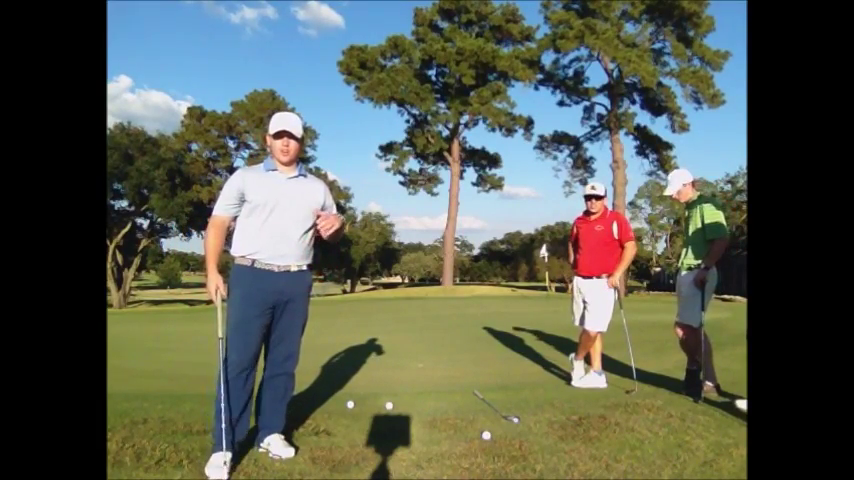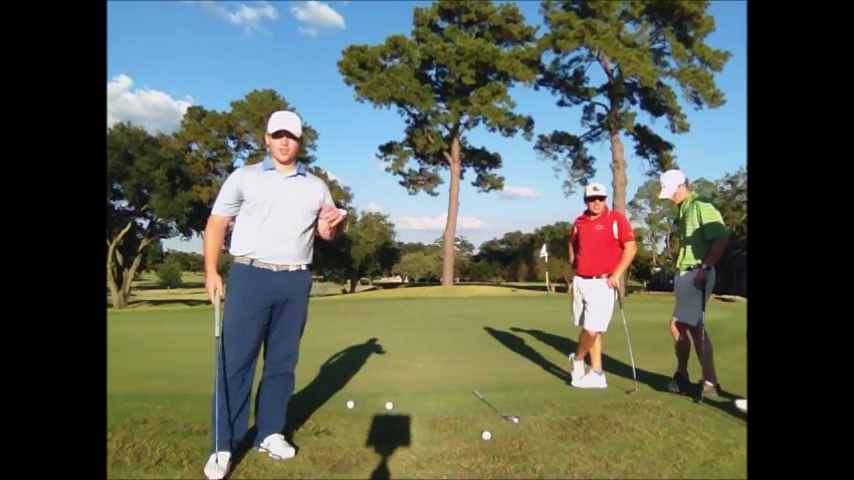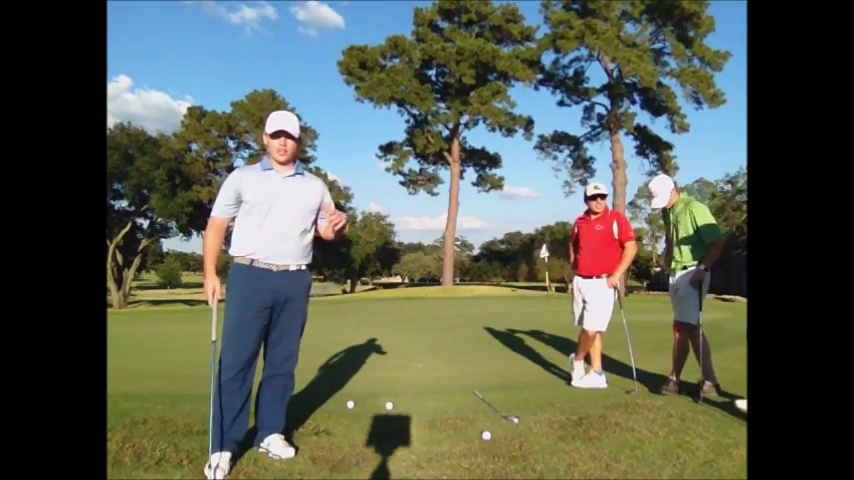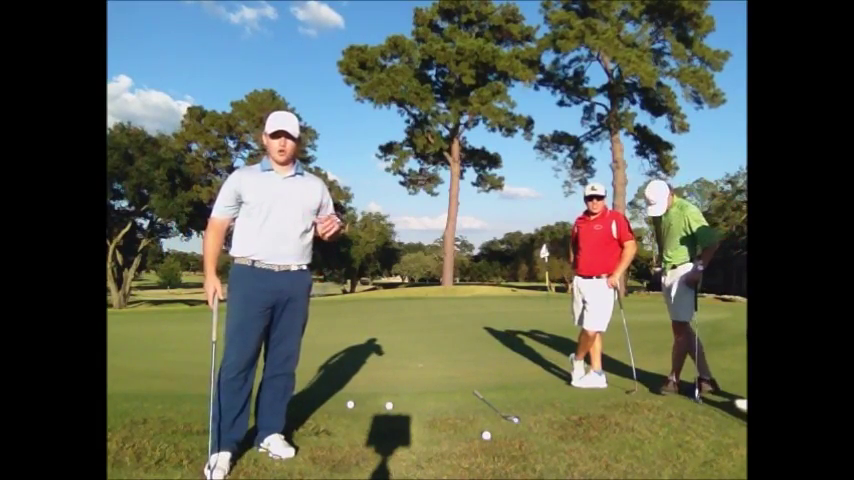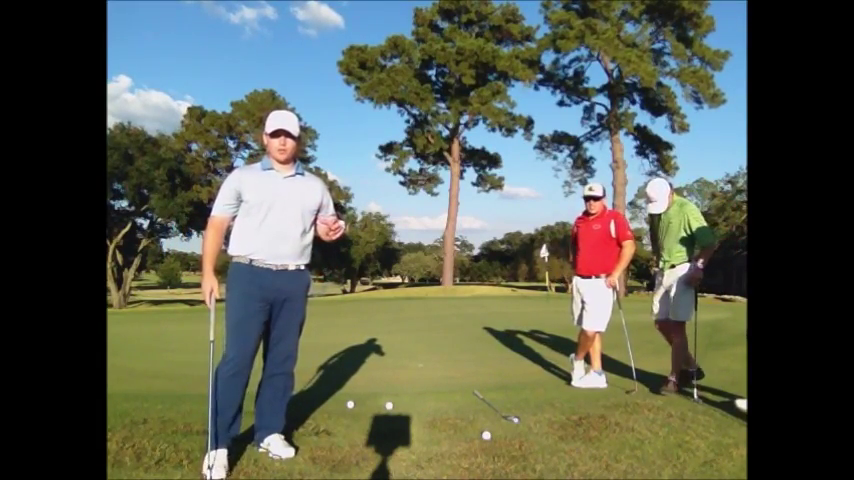
dt=0.3s
person 1, frame 1
left shoulder: (317, 187)
right shoulder: (245, 178)
left elbow: (330, 232)
right elbow: (218, 224)
left wrist: (336, 224)
right wrist: (212, 270)
left hip: (295, 281)
right hip: (251, 276)
left knee: (283, 361)
right knee: (238, 360)
left ankle: (270, 432)
right ankle: (223, 446)
person 1, frame 2
left shoulder: (316, 186)
right shoulder: (243, 177)
left elbow: (326, 233)
right elbow: (216, 223)
left wrist: (337, 221)
right wrist: (211, 271)
left hip: (295, 281)
right hip: (249, 276)
left knee: (282, 361)
right knee: (235, 359)
left ankle: (269, 432)
right ankle: (223, 445)
person 1, frame 3
left shoulder: (315, 186)
right shoulder: (241, 178)
left elbow: (326, 231)
right elbow: (216, 225)
left wrist: (338, 223)
right wrist: (210, 273)
left hip: (295, 281)
right hip: (249, 276)
left knee: (282, 361)
right knee: (236, 360)
left ankle: (270, 432)
right ankle: (223, 445)
person 1, frame 4
left shoulder: (315, 186)
right shoulder: (242, 179)
left elbow: (326, 229)
right elbow: (216, 226)
left wrist: (334, 227)
right wrist: (210, 274)
left hip: (296, 281)
right hip: (251, 276)
left knee: (283, 361)
right knee: (238, 361)
left ankle: (270, 433)
right ankle: (223, 446)
person 1, frame 5
left shoulder: (315, 186)
right shoulder: (242, 177)
left elbow: (324, 229)
right elbow: (217, 225)
left wrist: (335, 229)
right wrist: (208, 273)
left hip: (294, 280)
right hip: (249, 275)
left knee: (282, 361)
right knee: (238, 357)
left ankle: (269, 432)
right ankle: (218, 444)
person 2, frame 1
left shoulder: (707, 205)
right shoulder: (689, 208)
left elbow: (721, 240)
left wrist: (705, 268)
right wrist: (683, 267)
left hip: (699, 274)
right hip: (685, 272)
left knee: (685, 327)
right knee: (691, 328)
left ankle: (701, 373)
right ankle: (708, 380)
person 2, frame 2
left shoulder: (702, 205)
right shoulder: (682, 208)
left elbow: (721, 239)
left wrist: (706, 268)
right wrist: (678, 264)
left hip: (697, 273)
right hip: (683, 273)
left knee: (679, 326)
right knee: (694, 327)
left ankle: (681, 375)
right ankle: (709, 381)
person 2, frame 3
left shoulder: (694, 208)
right shoulder: (668, 211)
left elbow: (718, 240)
left wrist: (704, 268)
right wrist: (667, 262)
left hip: (692, 274)
right hip: (676, 273)
left knee: (682, 328)
right knee: (689, 328)
left ankle: (675, 378)
right ankle: (709, 381)
person 2, frame 4
left shoulder: (688, 211)
right shoulder: (658, 211)
left elbow: (711, 242)
left wrist: (699, 268)
left hip: (685, 272)
right hip: (667, 272)
left knee: (679, 326)
right knee: (682, 327)
left ankle: (674, 378)
right ankle: (704, 375)
person 2, frame 5
left shoulder: (687, 209)
right shoulder: (655, 211)
left elbow: (709, 243)
left wrist: (699, 267)
left hip: (682, 271)
right hip: (663, 271)
left knee: (676, 326)
right knee: (661, 323)
left ankle: (674, 378)
right ankle: (689, 366)
person 3, frame 1
left shoulder: (616, 219)
right shoulder: (579, 222)
left elbow: (630, 247)
right elbow: (572, 244)
left wrist: (617, 274)
right wrist: (573, 266)
left hip: (603, 283)
right hip: (581, 282)
left knee: (593, 329)
right knee: (590, 329)
left ankle: (577, 359)
right ankle: (596, 374)
person 3, frame 2
left shoulder: (616, 219)
right shoulder: (579, 222)
left elbow: (631, 247)
right elbow: (572, 244)
left wrist: (617, 274)
right wrist: (574, 266)
left hip: (603, 283)
right hip: (580, 281)
left knee: (593, 329)
right knee: (590, 329)
left ankle: (577, 359)
right ankle: (597, 374)
person 3, frame 3
left shoulder: (616, 219)
right shoulder: (580, 222)
left elbow: (631, 247)
right elbow: (573, 244)
left wrist: (617, 274)
right wrist: (574, 266)
left hip: (603, 283)
right hip: (581, 281)
left knee: (591, 329)
right knee: (590, 329)
left ankle: (577, 359)
right ankle: (596, 374)
person 3, frame 4
left shoulder: (616, 219)
right shoulder: (579, 222)
left elbow: (630, 247)
left wrist: (617, 274)
right wrist: (574, 266)
left hip: (603, 283)
right hip: (581, 282)
left knee: (591, 329)
right knee: (591, 329)
left ankle: (577, 359)
right ankle: (596, 374)
person 3, frame 5
left shoulder: (615, 218)
right shoulder: (579, 221)
left elbow: (629, 246)
left wrist: (615, 274)
right wrist: (574, 266)
left hip: (602, 283)
right hip: (580, 281)
left knee: (591, 329)
right knee: (590, 329)
left ankle: (578, 359)
right ankle: (597, 374)
